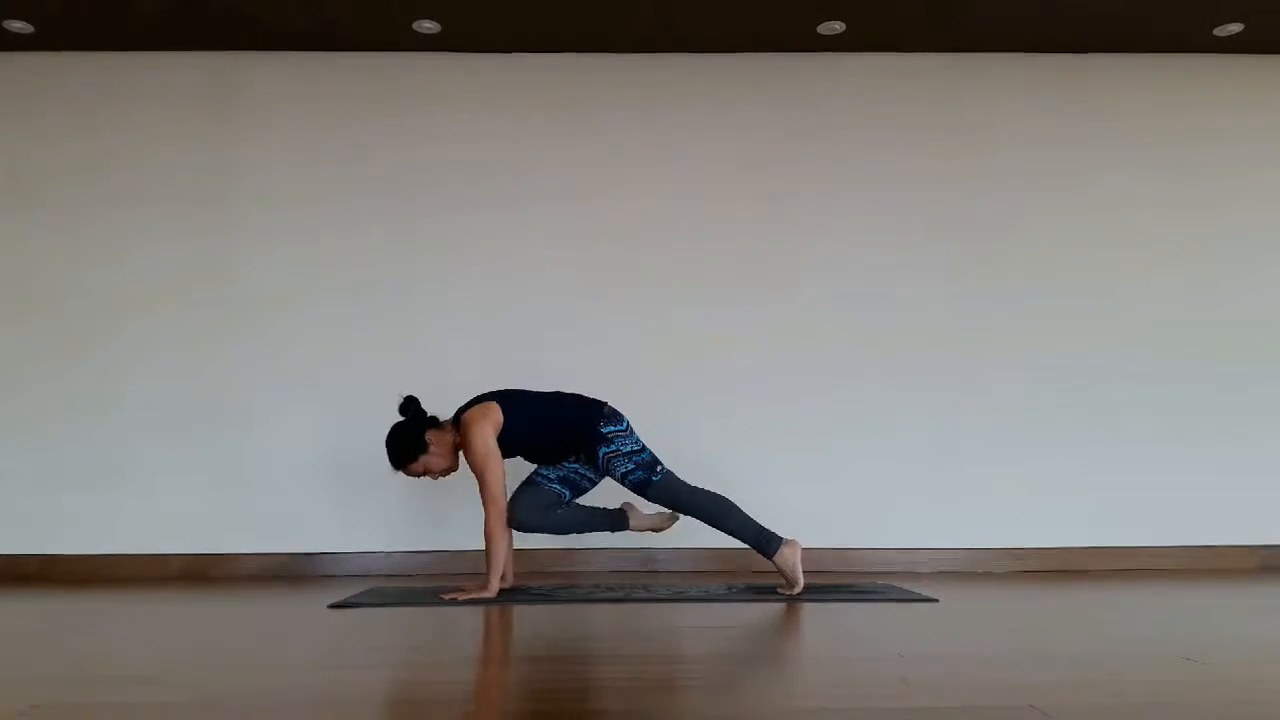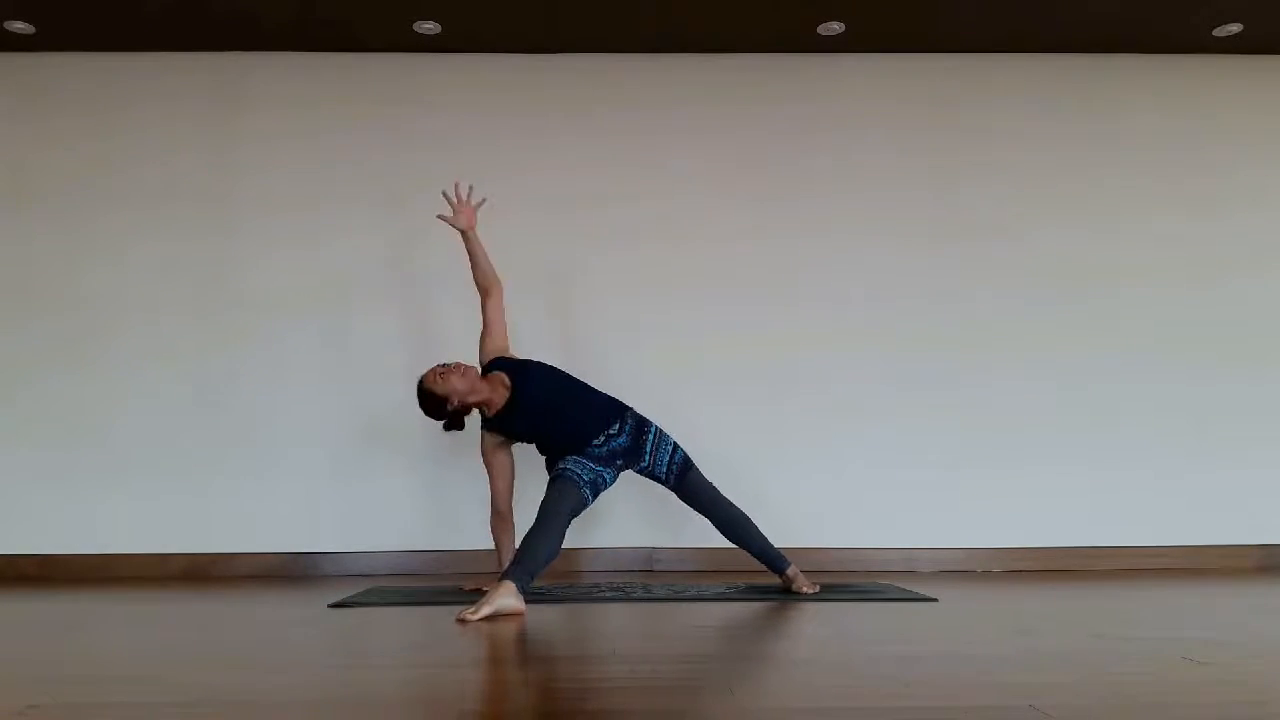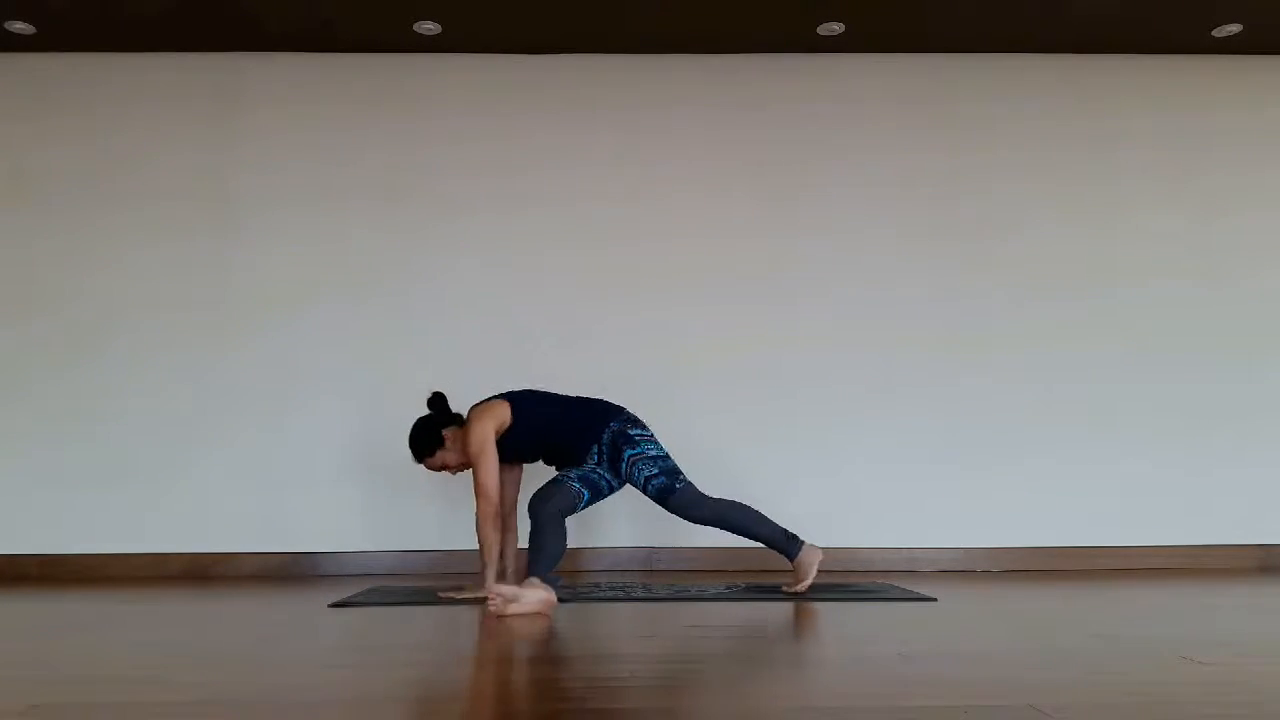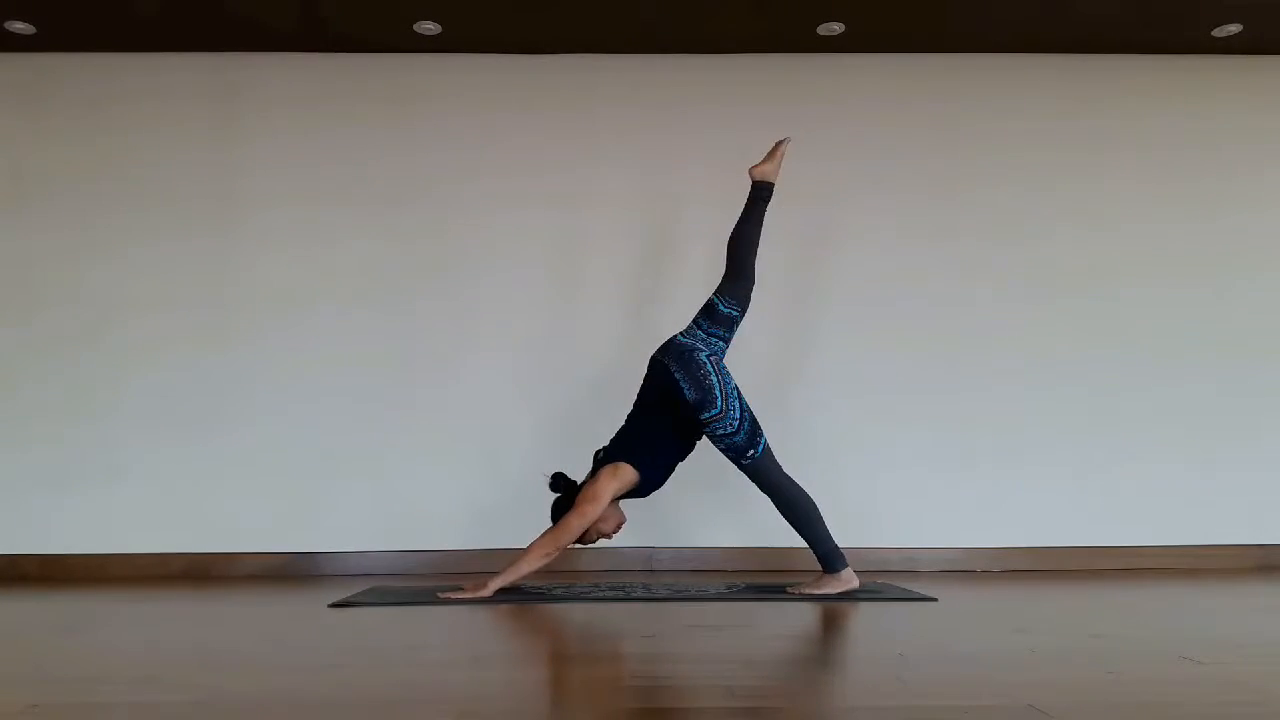
dt=0.7s
person 1, frame 1
left shoulder: (475, 427)
right shoulder: (468, 434)
left elbow: (494, 511)
right elbow: (502, 515)
left wrist: (492, 584)
right wrist: (505, 572)
left hip: (599, 429)
right hip: (572, 454)
left knee: (677, 494)
right knee: (523, 513)
left ankle: (779, 549)
right ankle: (629, 519)
person 1, frame 2
left shoulder: (496, 367)
right shoulder: (494, 437)
left elbow: (490, 290)
right elbow: (501, 507)
left wrist: (468, 226)
right wrist: (505, 561)
left hip: (623, 427)
right hip: (584, 459)
left knee: (706, 499)
right knee: (552, 515)
left ankle: (785, 569)
right ankle: (509, 588)
person 1, frame 3
left shoulder: (480, 422)
right shoulder: (501, 448)
left elbow: (487, 503)
right elbow: (504, 512)
left wrist: (489, 583)
right wrist: (503, 579)
left hip: (615, 435)
right hip: (587, 463)
left knee: (693, 504)
right knee: (544, 506)
left ankle: (798, 550)
person 1, frame 4
left shoulder: (606, 484)
right shoulder: (605, 482)
left elbow: (555, 541)
right elbow: (554, 542)
left wrist: (490, 585)
right wrist: (496, 582)
left hip: (695, 377)
right hip: (683, 363)
left knee: (770, 478)
right knee: (736, 284)
left ankle: (839, 571)
right ankle: (762, 183)
